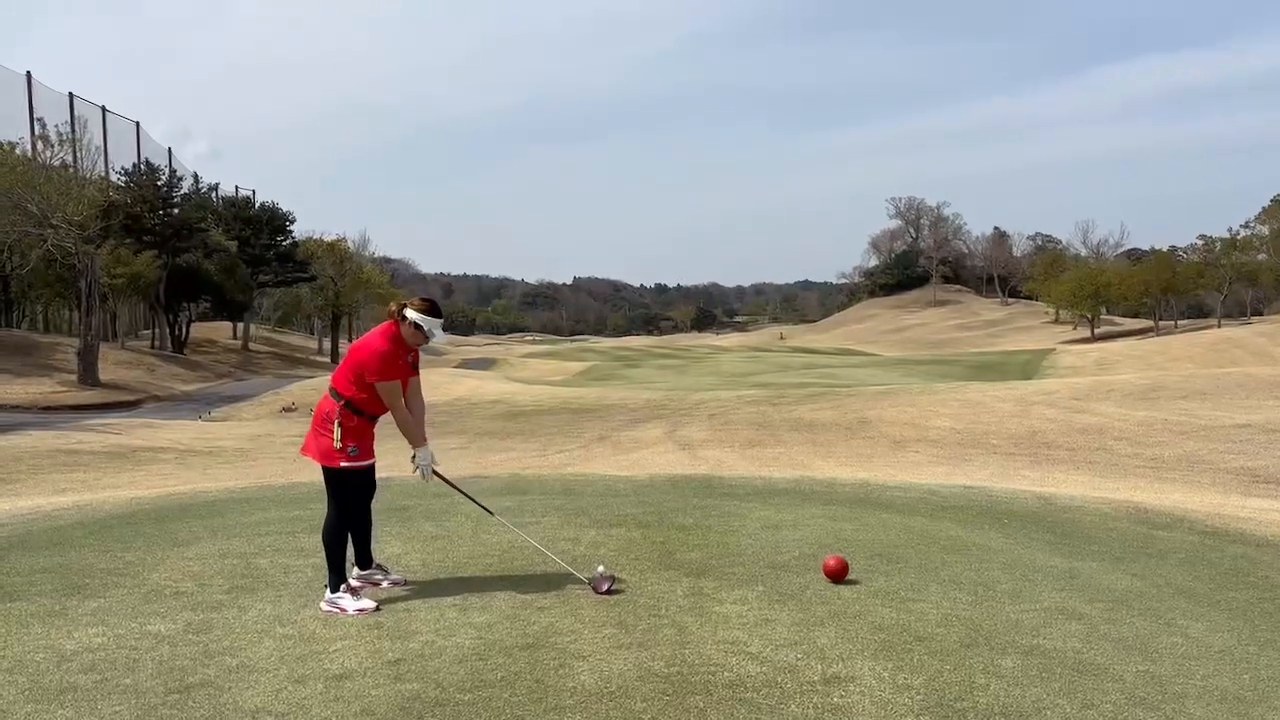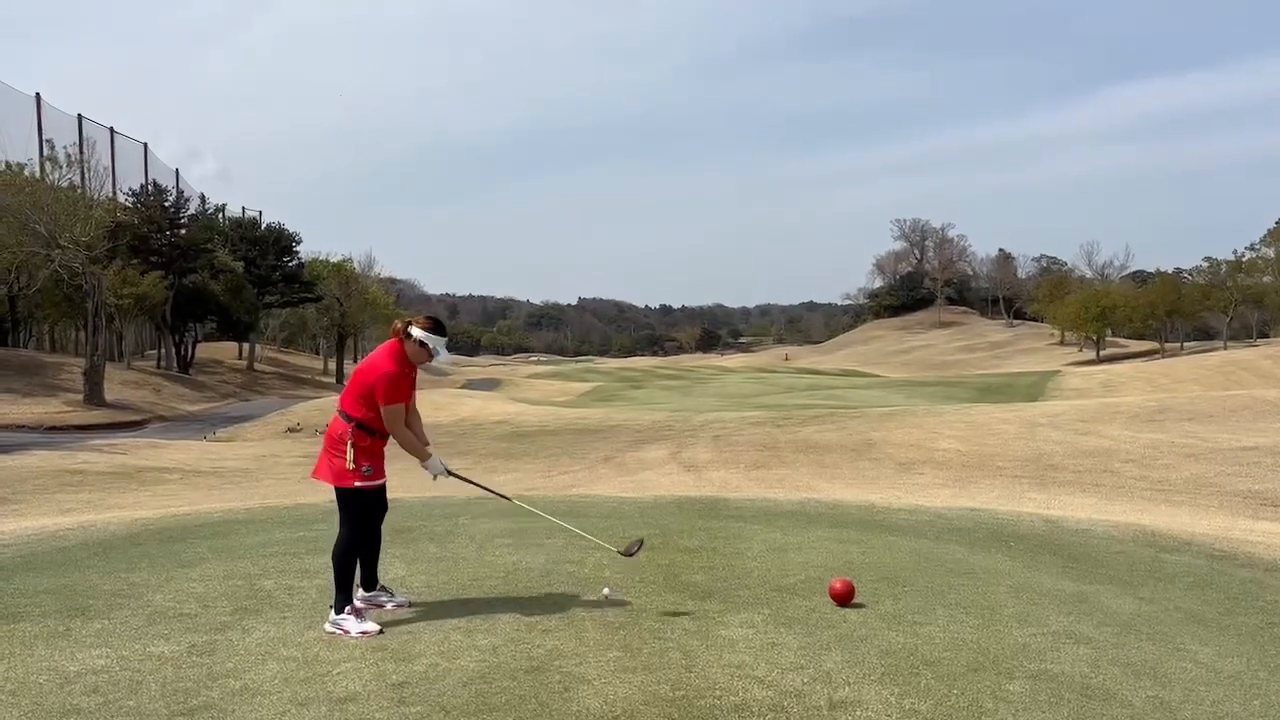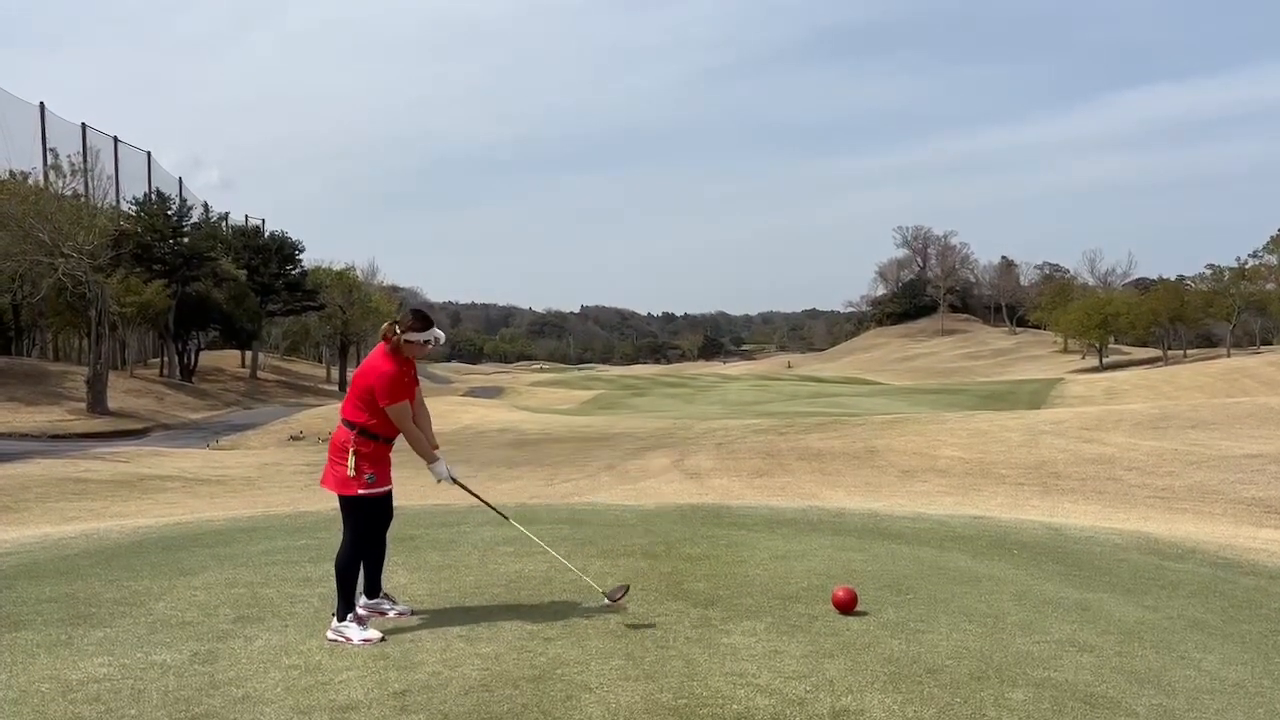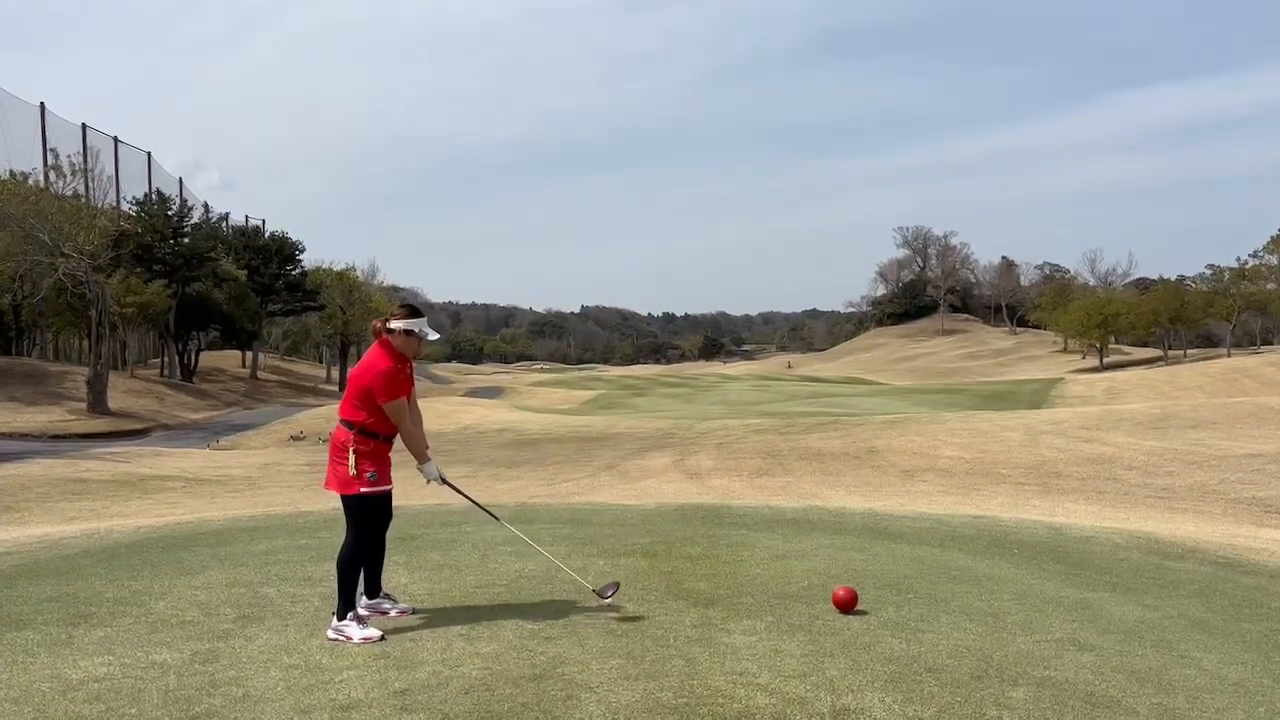
dt=1s
person 1, frame 1
left shoulder: (408, 346)
right shoulder: (380, 349)
left elbow: (414, 399)
right elbow: (397, 409)
left wrist: (422, 445)
right wrist: (419, 448)
left hip: (359, 425)
right hip: (339, 426)
left knee: (362, 497)
right knee: (342, 505)
left ankle: (364, 568)
right ankle: (336, 590)
person 1, frame 2
left shoulder: (406, 361)
right shoulder: (388, 369)
left elbow: (409, 411)
right elbow: (396, 428)
left wrist: (428, 451)
right wrist: (426, 459)
left hip: (368, 445)
right hip: (351, 447)
left knee: (374, 517)
right knee: (353, 526)
left ankle: (368, 589)
right ankle: (341, 612)
person 1, frame 3
left shoulder: (402, 359)
right shoulder: (386, 371)
left elbow: (420, 409)
right elbow: (407, 427)
left wrist: (434, 450)
right wrist: (433, 462)
left hip: (373, 451)
right hip: (356, 453)
left knee: (379, 524)
right knee: (357, 533)
left ankle: (371, 597)
right ankle: (342, 620)
person 1, frame 4
left shoulder: (399, 359)
right shoulder: (383, 368)
left elbow: (413, 411)
right elbow: (404, 424)
left wrist: (426, 455)
right wrist: (425, 462)
left hip: (372, 451)
right hip: (355, 454)
left knee: (379, 523)
right knee: (359, 532)
left ankle: (372, 597)
right ankle: (343, 618)
